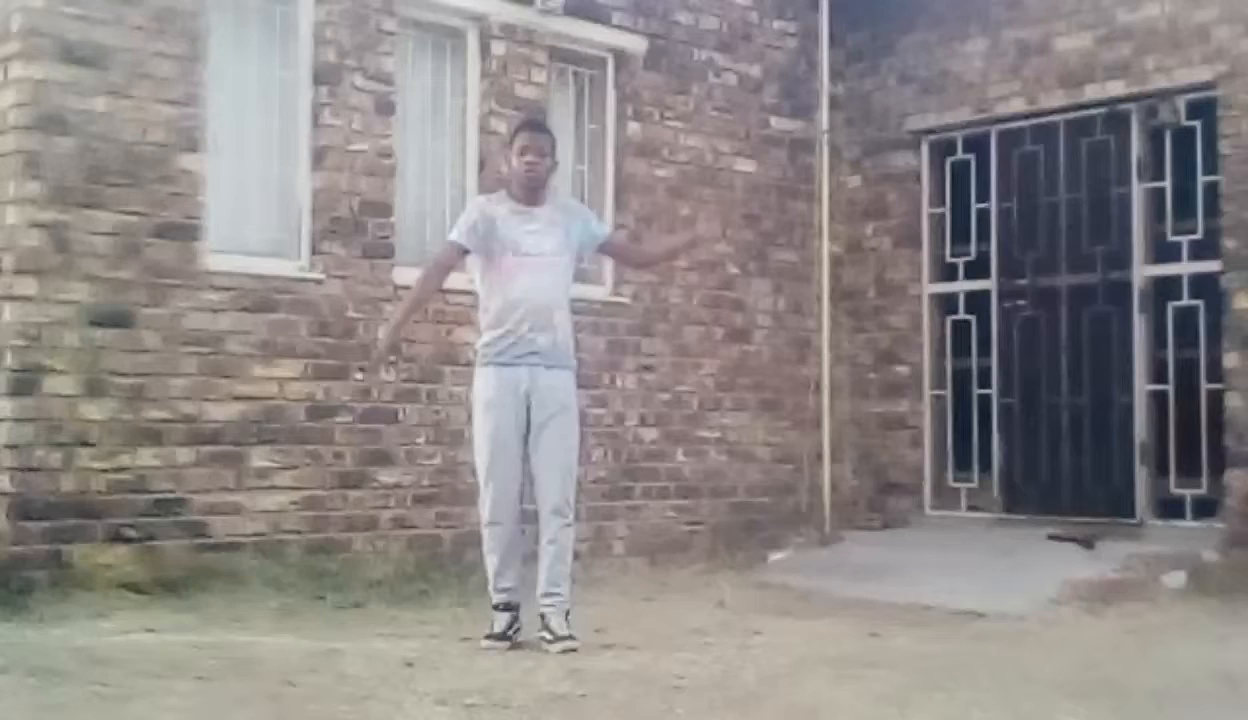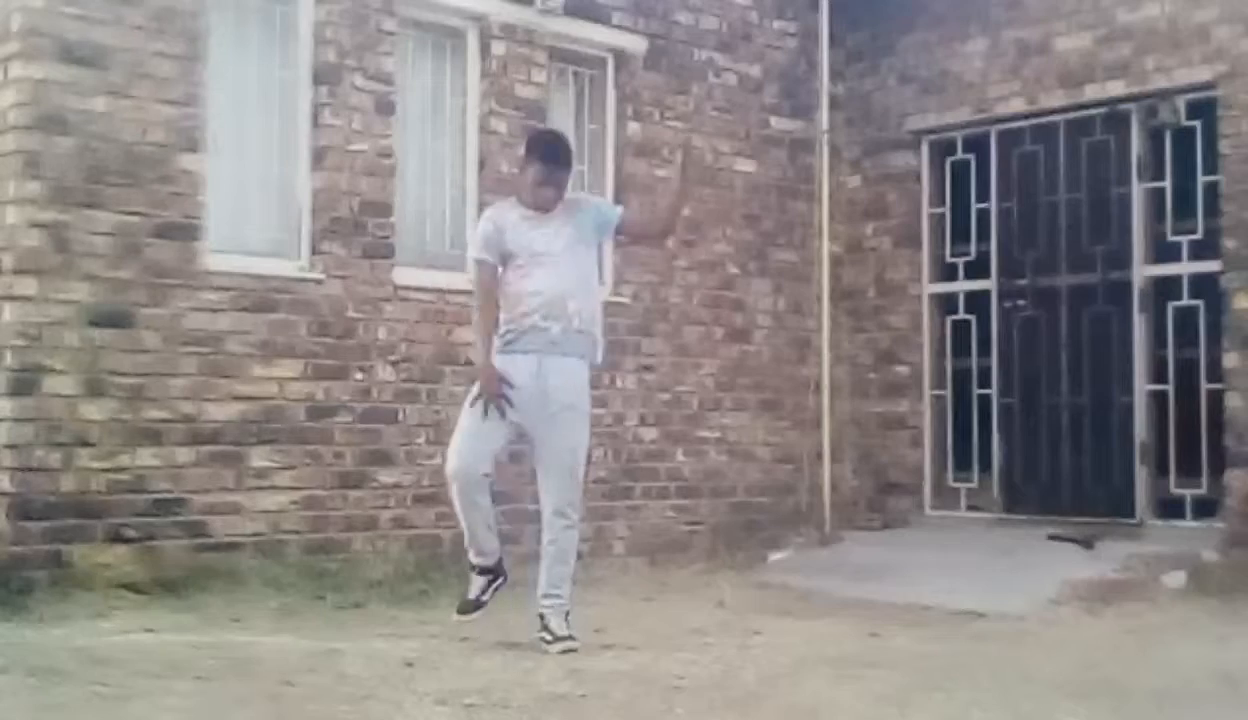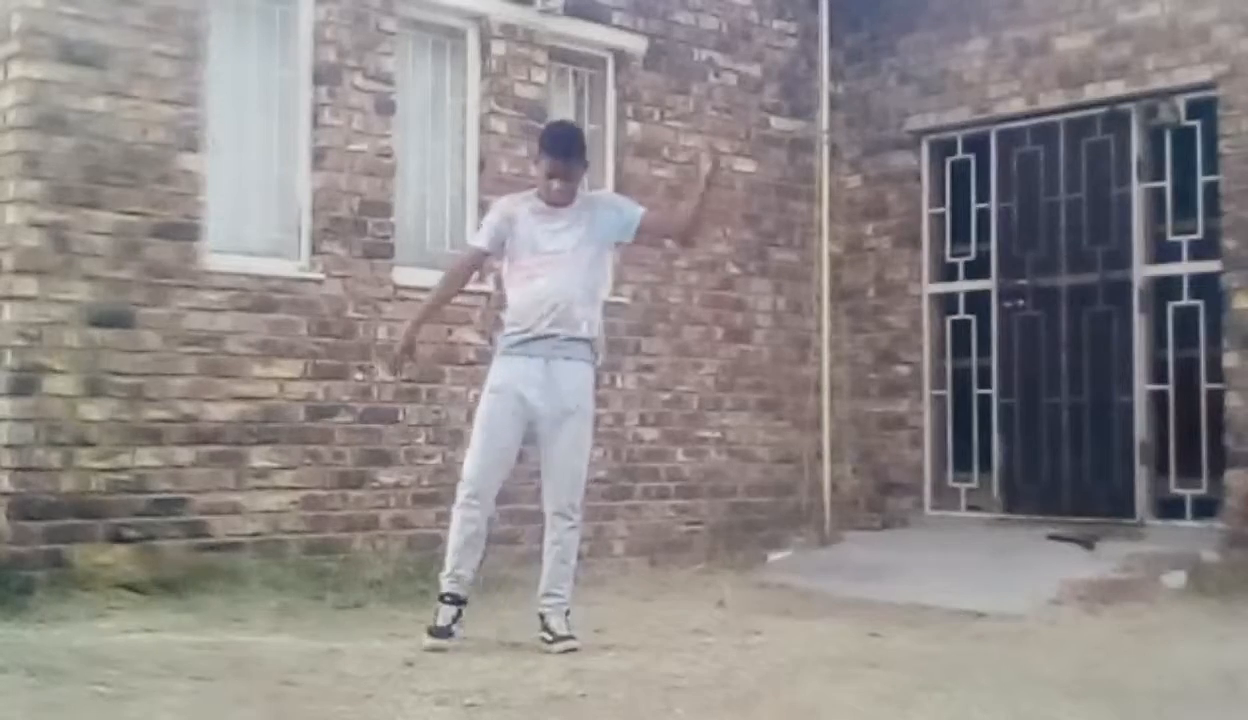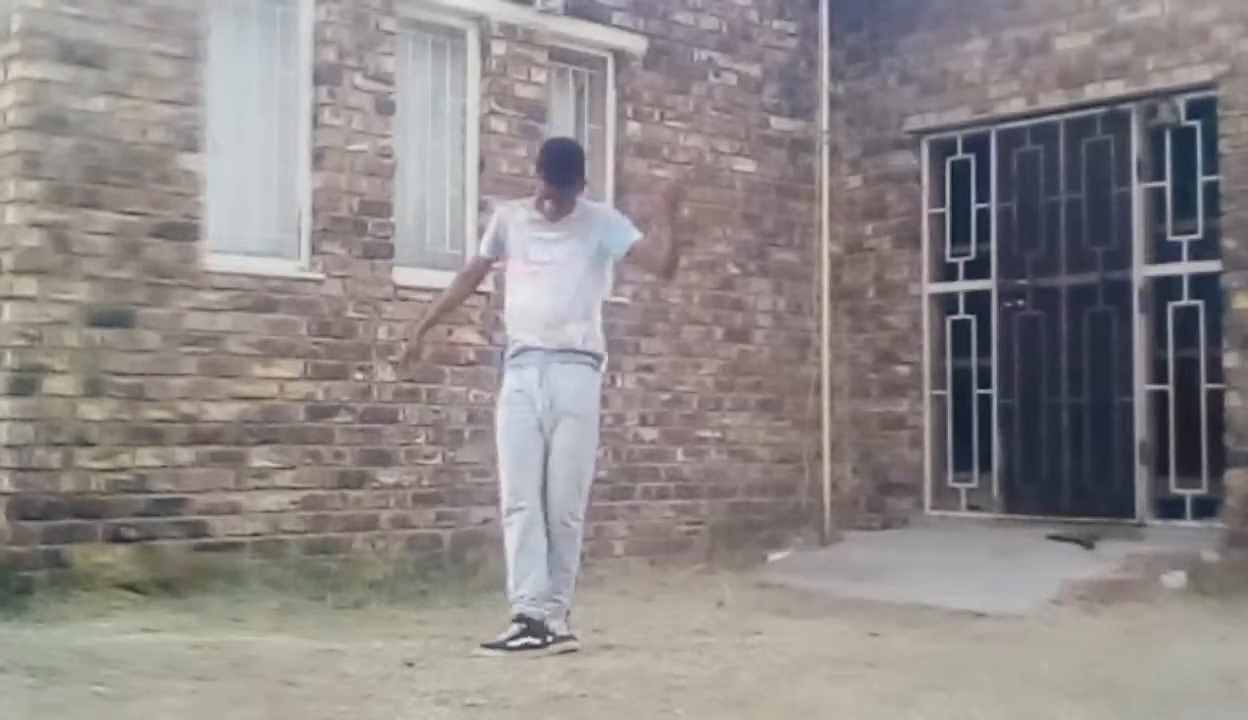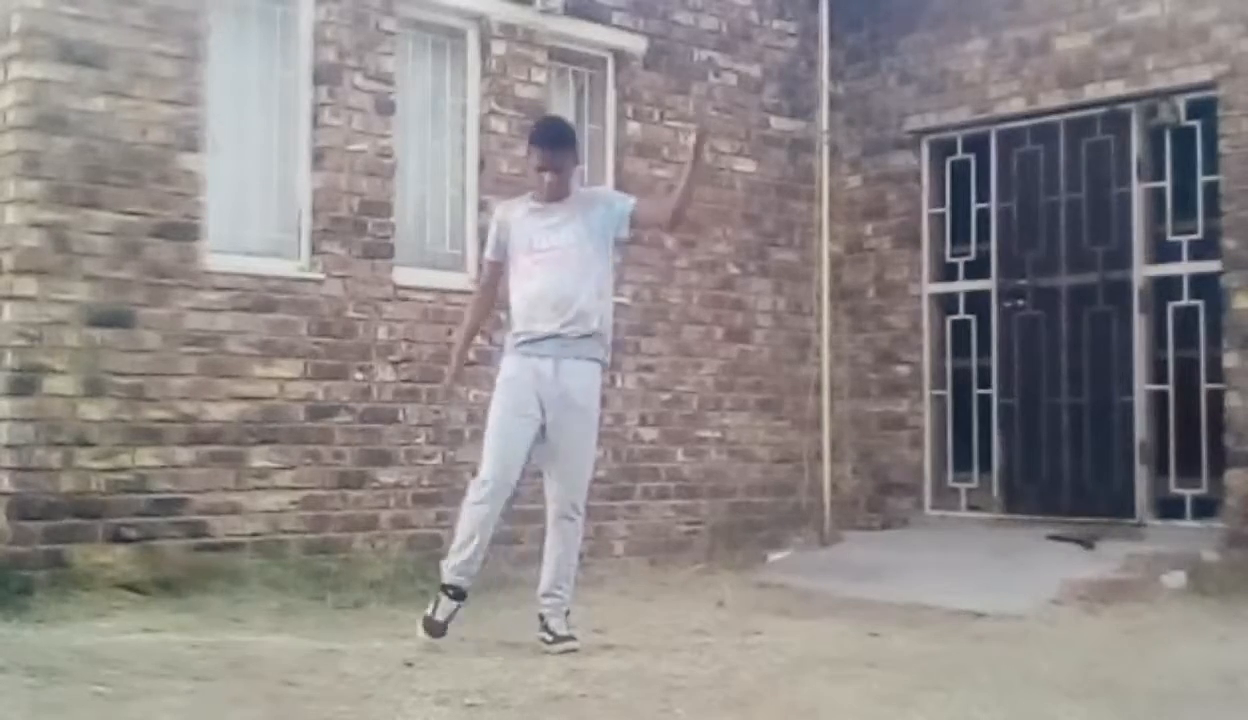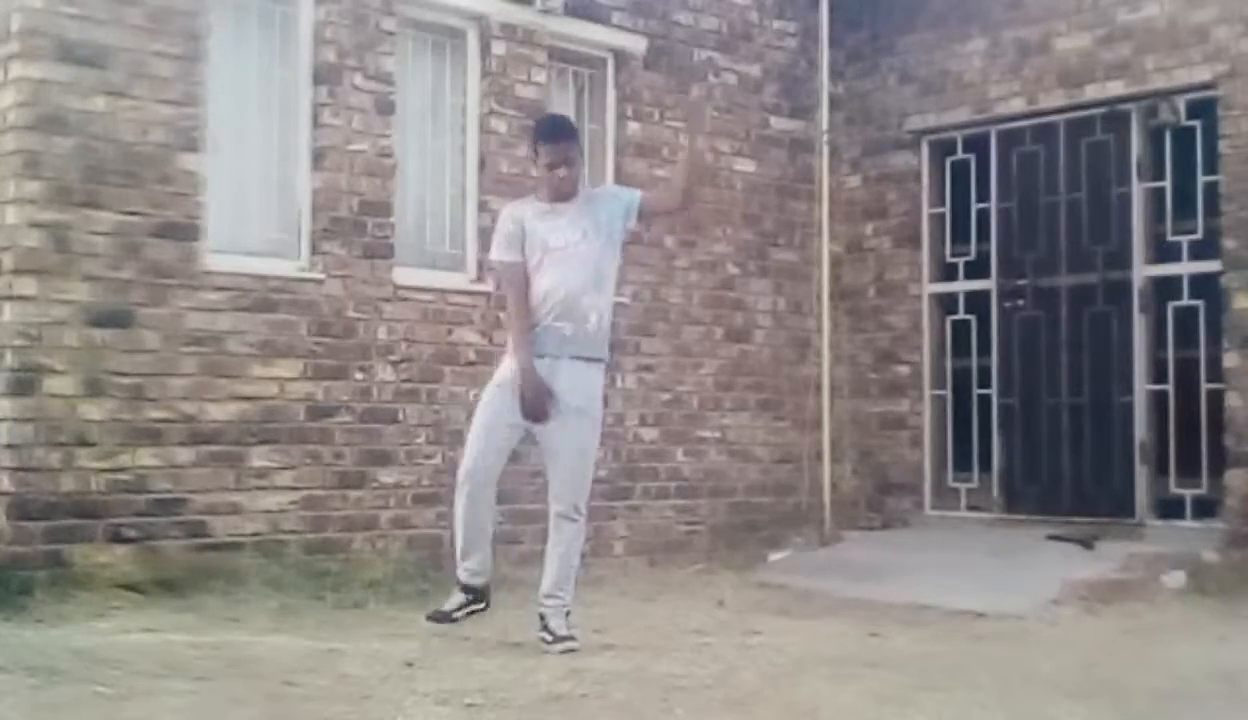
dt=0.4s
person 1, frame 1
left shoulder: (573, 216)
right shoulder: (484, 212)
left elbow: (638, 256)
right elbow: (439, 269)
left wrist: (695, 238)
right wrist: (394, 327)
left hip: (556, 371)
right hip: (498, 370)
left knee: (557, 499)
right knee: (498, 499)
left ankle: (554, 610)
right ankle: (504, 606)
person 1, frame 2
left shoulder: (588, 212)
right shoulder: (497, 220)
left elbow: (657, 231)
right elbow: (487, 294)
left wrist: (684, 178)
right wrist: (483, 359)
left hip: (568, 365)
right hip: (511, 361)
left knee: (562, 498)
right knee: (464, 465)
left ankle: (553, 610)
right ankle: (487, 562)
person 1, frame 3
left shoulder: (607, 211)
right shoulder: (508, 211)
left elbow: (680, 230)
right elbow: (464, 268)
left wrist: (704, 182)
right wrist: (415, 324)
left hip: (572, 369)
right hip: (513, 364)
left knee: (564, 500)
right knee: (478, 482)
left ankle: (554, 610)
right ankle: (453, 595)
person 1, frame 4
left shoulder: (603, 222)
right shoulder: (508, 218)
left elbow: (664, 267)
right elbow: (471, 276)
left wrist: (671, 217)
right wrist: (424, 326)
left hip: (575, 374)
right hip: (521, 373)
left knee: (567, 502)
right knee: (519, 497)
left ankle: (554, 611)
right ankle: (527, 615)
person 1, frame 5
left shoulder: (603, 207)
right shoulder: (509, 216)
left elbow: (669, 215)
right elbow: (488, 288)
left wrist: (693, 157)
right wrist: (460, 345)
left hip: (580, 367)
right hip: (521, 363)
left knee: (567, 500)
right knee: (493, 479)
left ankle: (553, 613)
right ankle: (453, 585)
person 1, frame 6
left shoulder: (610, 203)
right shoulder: (516, 217)
left elbow: (677, 200)
right elbow: (516, 298)
left wrist: (689, 137)
right wrist: (526, 370)
left hip: (581, 369)
right hip: (524, 362)
left knee: (569, 498)
right knee: (475, 473)
left ankle: (554, 611)
right ankle: (472, 585)
